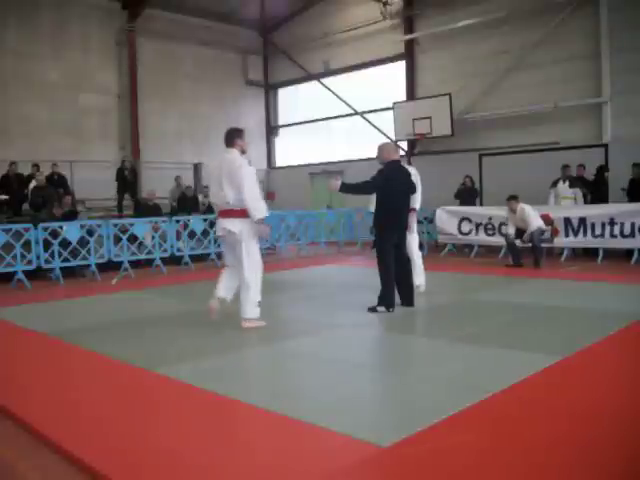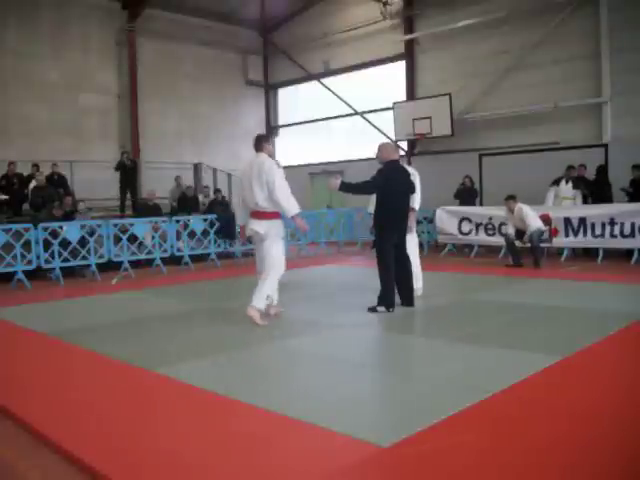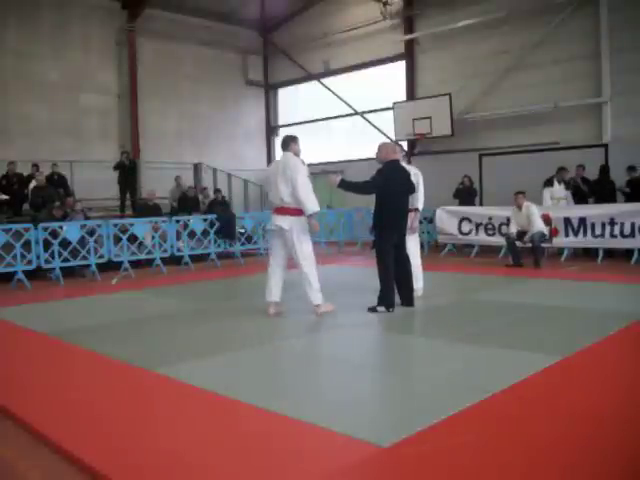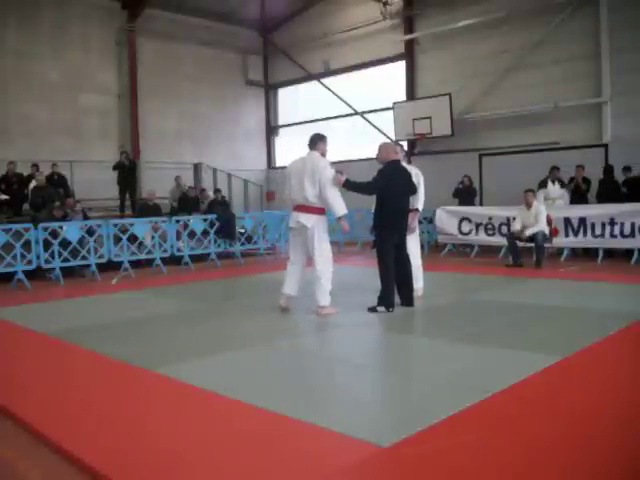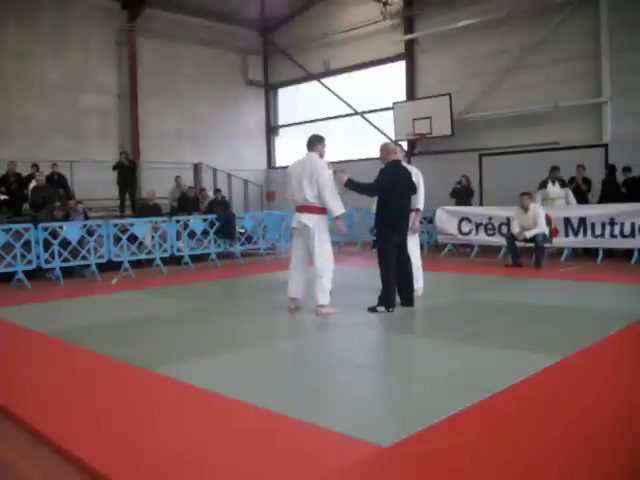
dt=0.4s
person 1, frame 1
left shoulder: (215, 165)
right shoulder: (241, 162)
right elbow: (250, 194)
right wrist: (261, 220)
left hip: (223, 220)
right hip: (242, 220)
left knee: (233, 265)
right knee: (251, 268)
left ankle: (218, 298)
right ankle: (249, 316)
person 1, frame 2
left shoulder: (247, 169)
right shoulder: (270, 165)
left elbow: (243, 200)
right elbow: (281, 192)
left wrist: (243, 224)
right wrist: (296, 216)
left hip: (254, 220)
right hip: (270, 222)
left knee: (264, 266)
right knee: (274, 267)
left ankle: (270, 305)
right ankle: (255, 306)
person 1, frame 3
left shoulder: (273, 167)
right shoulder: (295, 163)
right elbow: (302, 190)
right wrist: (311, 216)
left hip: (277, 217)
right hip: (294, 218)
left knee: (276, 262)
right knee: (307, 261)
left ankle: (273, 304)
right ankle: (318, 303)
person 1, frame 4
left shoulder: (294, 165)
right shoulder: (322, 164)
left elbow: (289, 192)
right elbow: (330, 192)
right wrist: (341, 217)
left hip: (297, 215)
right hip: (315, 217)
left knee: (295, 259)
right knee: (323, 261)
left ankle: (285, 297)
right ankle: (323, 305)
person 1, frame 5
left shoulder: (294, 166)
right shoulder: (320, 164)
left elbow: (291, 193)
right elbow: (328, 192)
right wrist: (338, 217)
left hip: (299, 215)
right hip: (316, 217)
left knee: (298, 260)
right knee: (323, 261)
left ankle: (294, 300)
right ankle: (322, 304)
person 2, frame 1
left shoulder: (386, 172)
right shoulder: (404, 172)
left elbow: (367, 187)
right elbow: (412, 189)
left wrist: (341, 186)
left hip: (386, 224)
right hip: (400, 223)
left knee: (386, 261)
right knee: (401, 259)
left ankle: (387, 302)
right ankle: (407, 298)
person 2, frame 2
left shoulder: (386, 172)
right shoulder: (403, 172)
left elbow: (368, 187)
right elbow: (411, 189)
left wrist: (341, 185)
left hip: (386, 223)
right hip: (400, 223)
left knee: (386, 261)
right knee: (401, 258)
left ankle: (387, 302)
right ankle: (407, 298)
person 2, frame 3
left shoulder: (385, 172)
right shoulder: (403, 172)
left elbow: (367, 187)
right elbow: (411, 189)
left wrist: (341, 183)
left hip: (386, 223)
right hip: (399, 222)
left knee: (385, 261)
right knee: (401, 259)
left ankle: (386, 302)
right ankle: (407, 298)
person 2, frame 4
left shoulder: (386, 172)
right shoulder: (404, 172)
left elbow: (370, 188)
right elbow: (412, 189)
left wrist: (345, 182)
left hip: (386, 223)
right hip: (400, 222)
left knee: (386, 261)
right knee: (401, 259)
left ankle: (387, 302)
right ankle: (407, 298)
person 2, frame 5
left shoulder: (388, 172)
right shoulder: (404, 171)
left elbow: (372, 189)
right elbow: (412, 189)
left wrist: (348, 182)
left hip: (388, 223)
right hip: (401, 222)
left knee: (387, 261)
right knee: (402, 258)
left ankle: (387, 302)
right ankle: (407, 298)
person 3, frame 1
left shoulder: (410, 171)
left elbow: (416, 193)
right elbow: (377, 194)
left wrist: (412, 215)
left knee: (412, 249)
left ankle: (419, 283)
person 3, frame 2
left shoulder: (409, 172)
left elbow: (415, 195)
right elbow: (377, 195)
left wrist: (412, 215)
left knee: (410, 251)
left ankle: (416, 286)
person 3, frame 3
left shoulder: (412, 172)
left elbow: (418, 195)
left wrist: (416, 218)
left hip: (407, 217)
left knee: (411, 252)
left ankle: (416, 286)
person 3, frame 4
left shoulder: (414, 172)
left elbow: (419, 196)
left wrist: (414, 219)
left hip: (407, 217)
left knee: (411, 253)
left ankle: (416, 286)
person 3, frame 5
left shoulder: (413, 172)
right shoulder: (387, 173)
left elbow: (419, 197)
right elbow: (380, 196)
left wrist: (416, 219)
right wrist: (377, 218)
left hip: (407, 218)
right hip: (390, 219)
left knee: (411, 253)
right knee: (392, 254)
left ankle: (416, 286)
right ankle: (397, 285)
